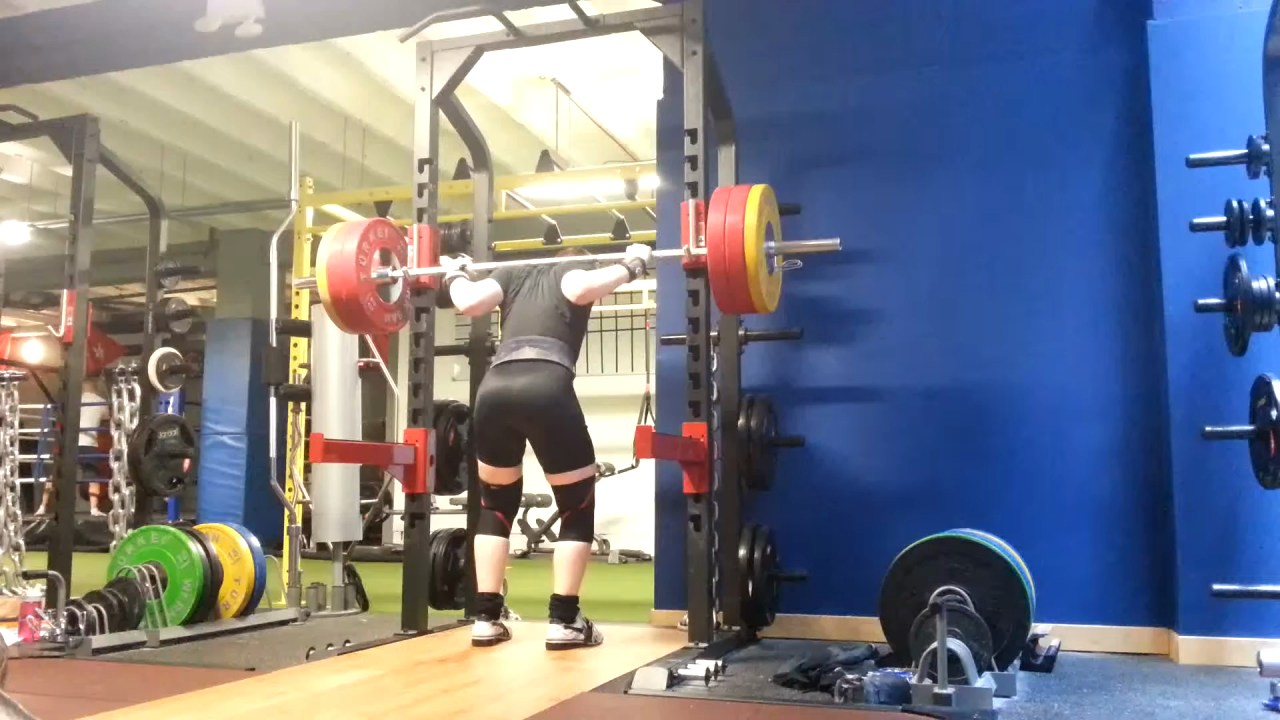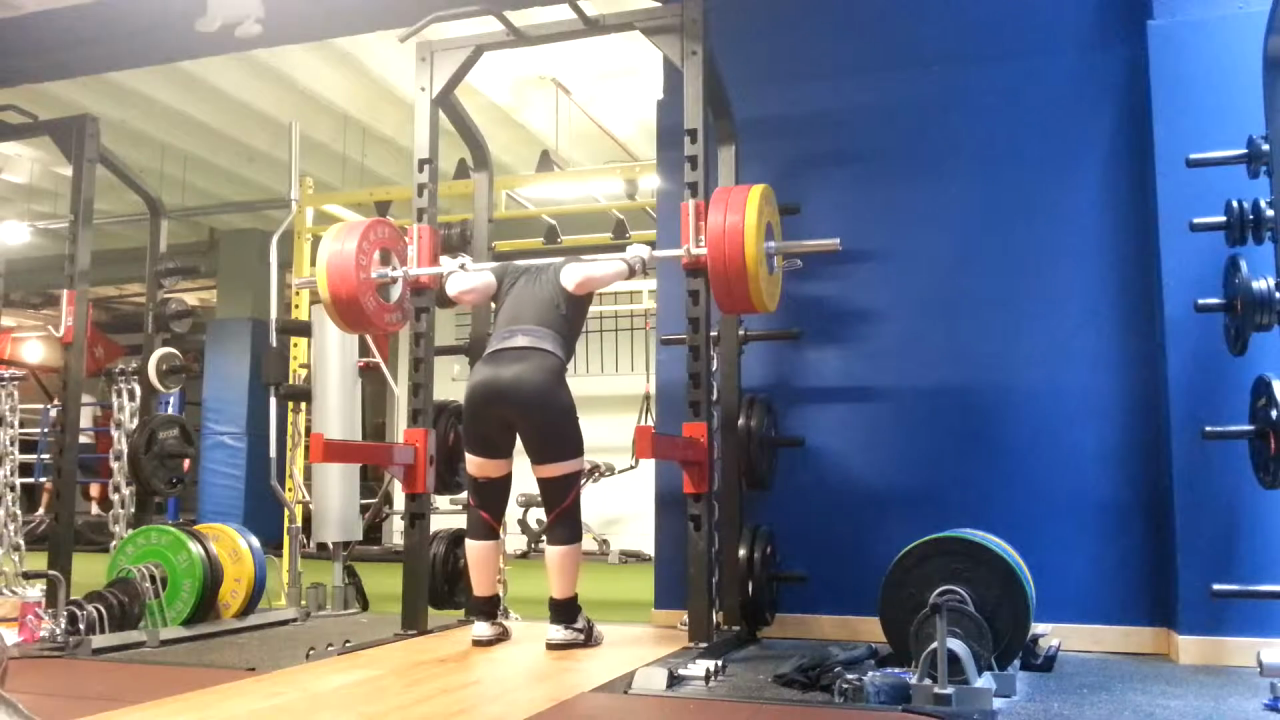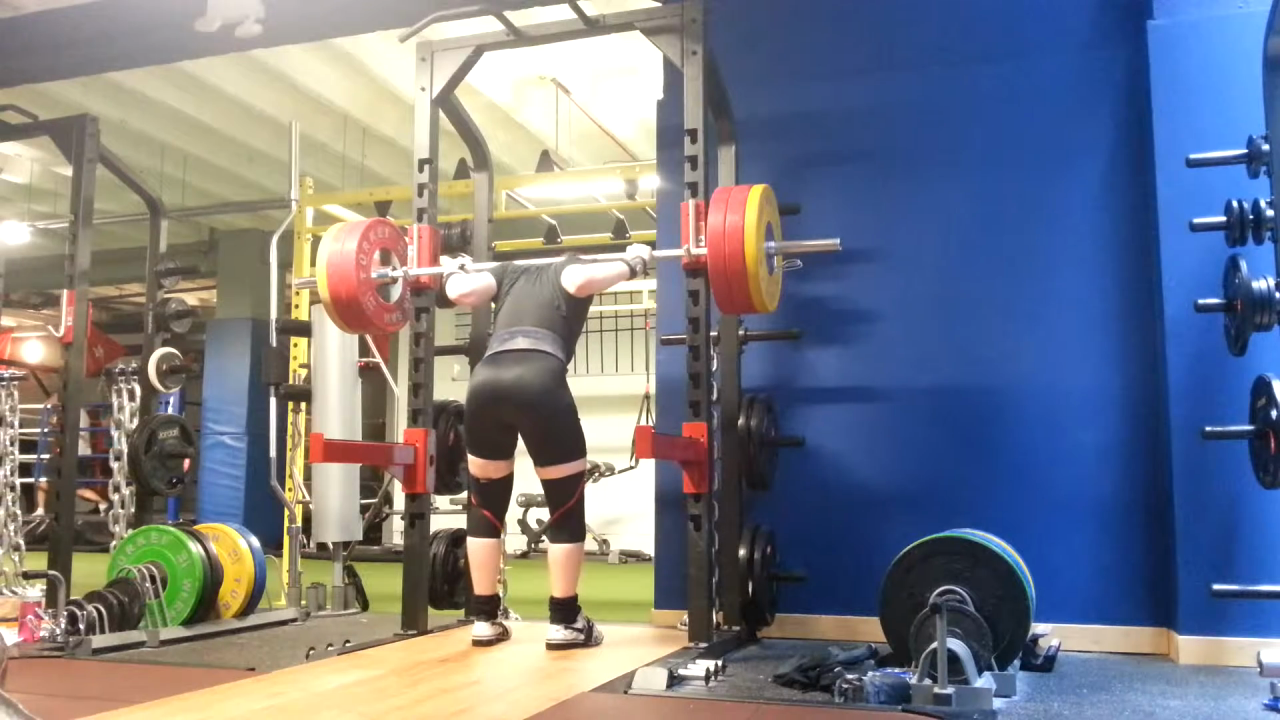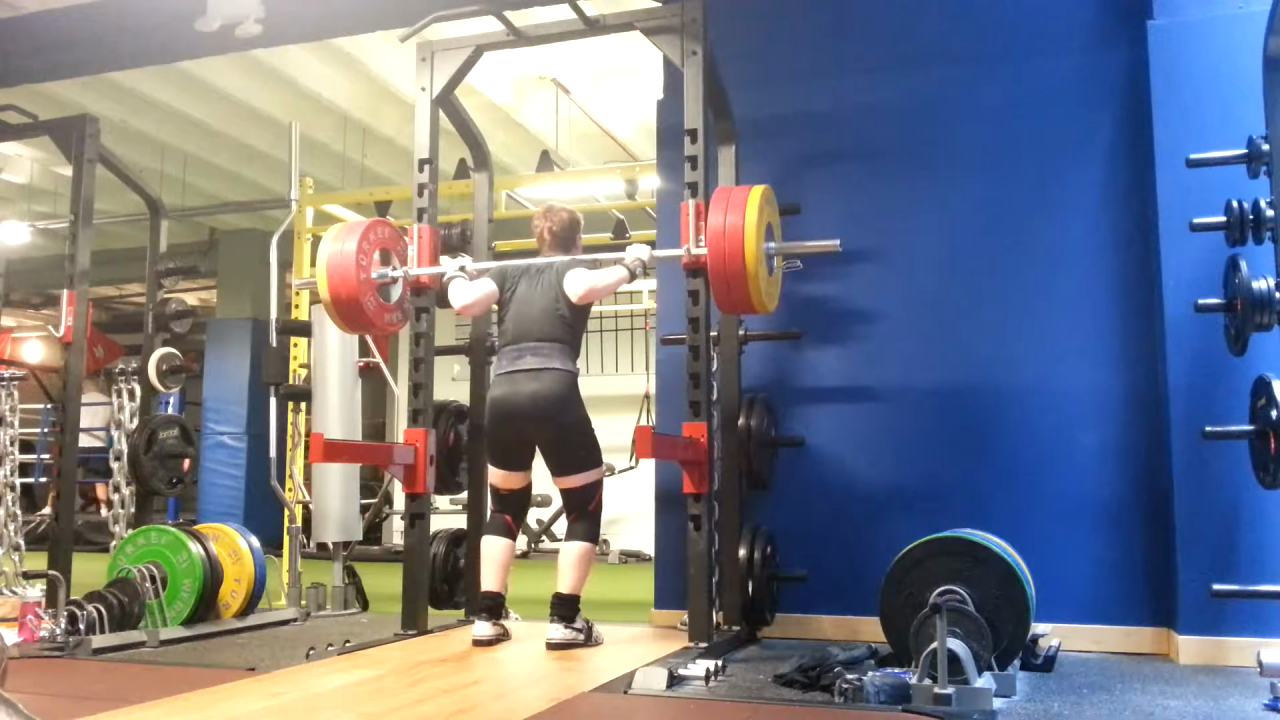
dt=0.7s
person 1, frame 1
left shoulder: (514, 273)
right shoulder: (582, 267)
left elbow: (470, 303)
right elbow: (580, 290)
left wrist: (454, 274)
right wrist: (631, 265)
left hip: (494, 391)
right hip: (546, 389)
left knee: (495, 507)
right knee: (577, 509)
left ankle: (486, 619)
right ankle: (564, 621)
person 1, frame 2
left shoulder: (511, 271)
right shoulder: (573, 267)
left elbow: (465, 290)
right elbow: (581, 278)
left wrist: (451, 271)
right wrist: (632, 262)
left hip: (485, 380)
right hip: (539, 379)
left knee: (484, 505)
right knee: (563, 507)
left ankle: (485, 620)
right ankle: (565, 623)
person 1, frame 3
left shoulder: (510, 272)
right shoulder: (576, 266)
left elbow: (462, 293)
right elbow: (580, 282)
left wrist: (453, 272)
right wrist: (632, 264)
left hip: (486, 381)
right hip: (539, 380)
left knee: (485, 505)
right knee: (567, 507)
left ankle: (484, 619)
right ankle: (565, 621)
person 1, frame 4
left shoulder: (507, 272)
right shoulder: (579, 267)
left elbow: (465, 303)
right elbow: (582, 291)
left wrist: (454, 275)
right wrist: (632, 265)
left hip: (502, 396)
right hip: (553, 393)
left knee: (505, 510)
right knee: (584, 511)
left ankle: (486, 618)
right ankle: (565, 621)
